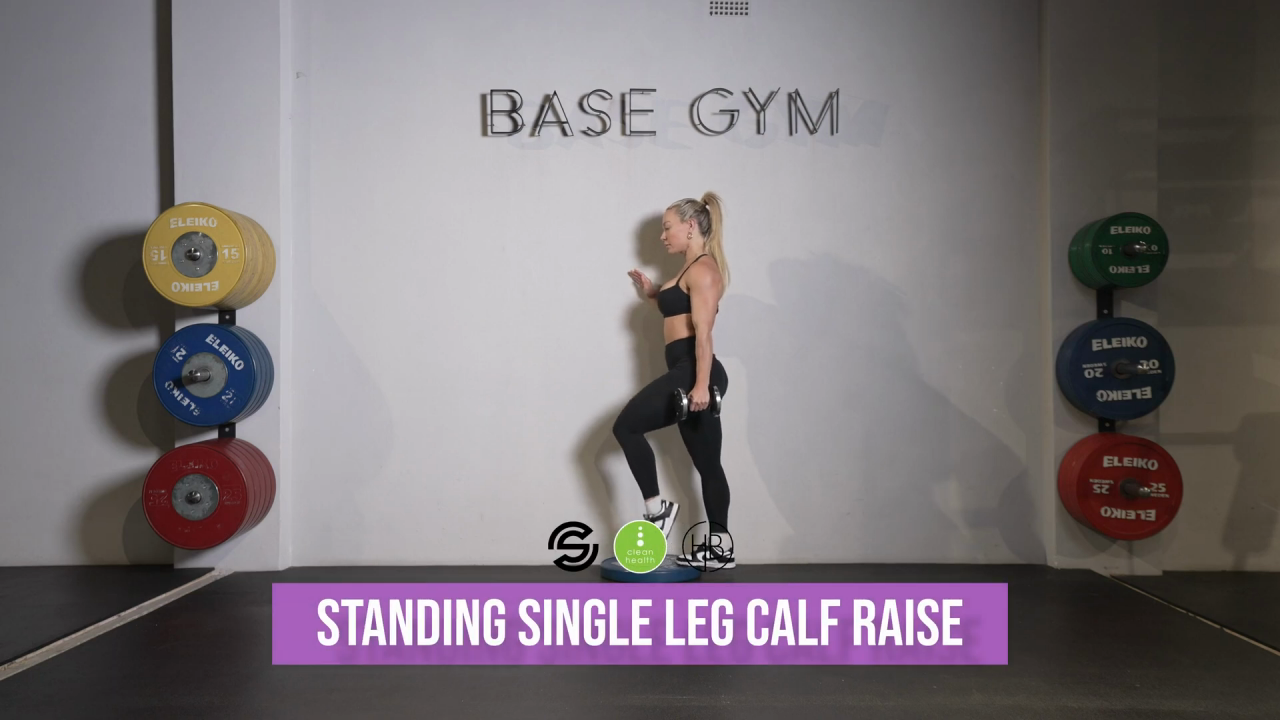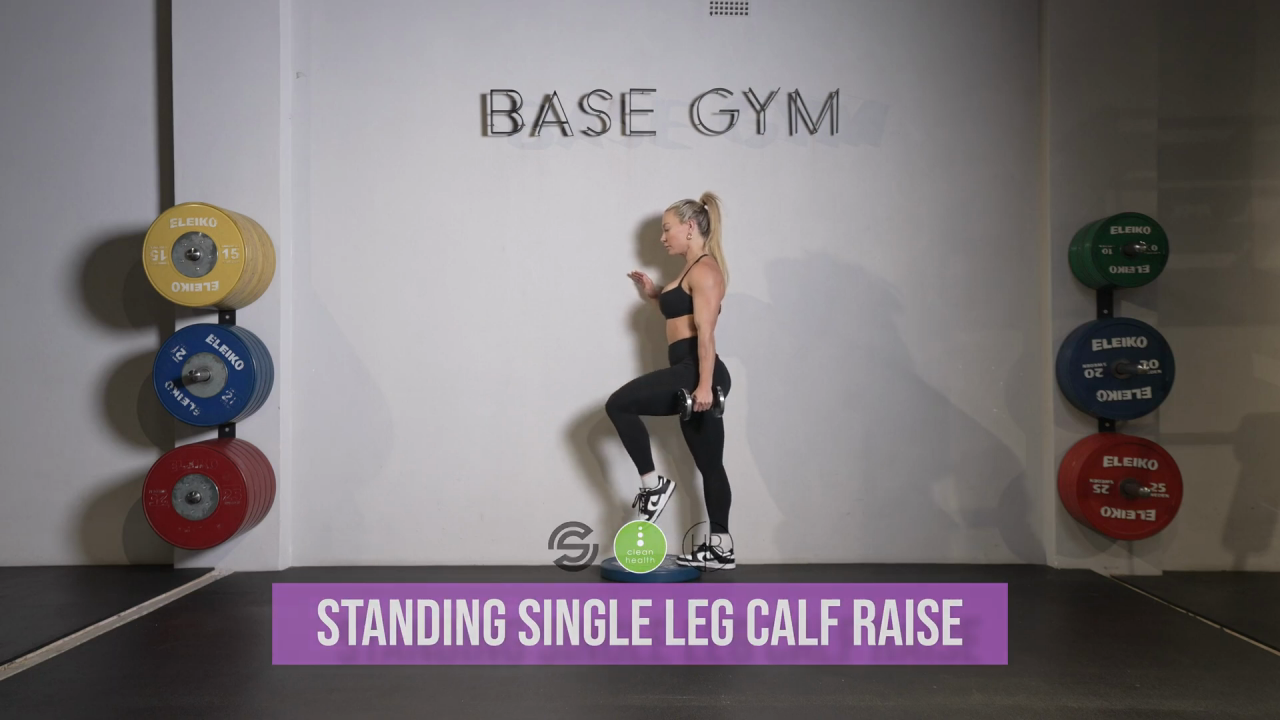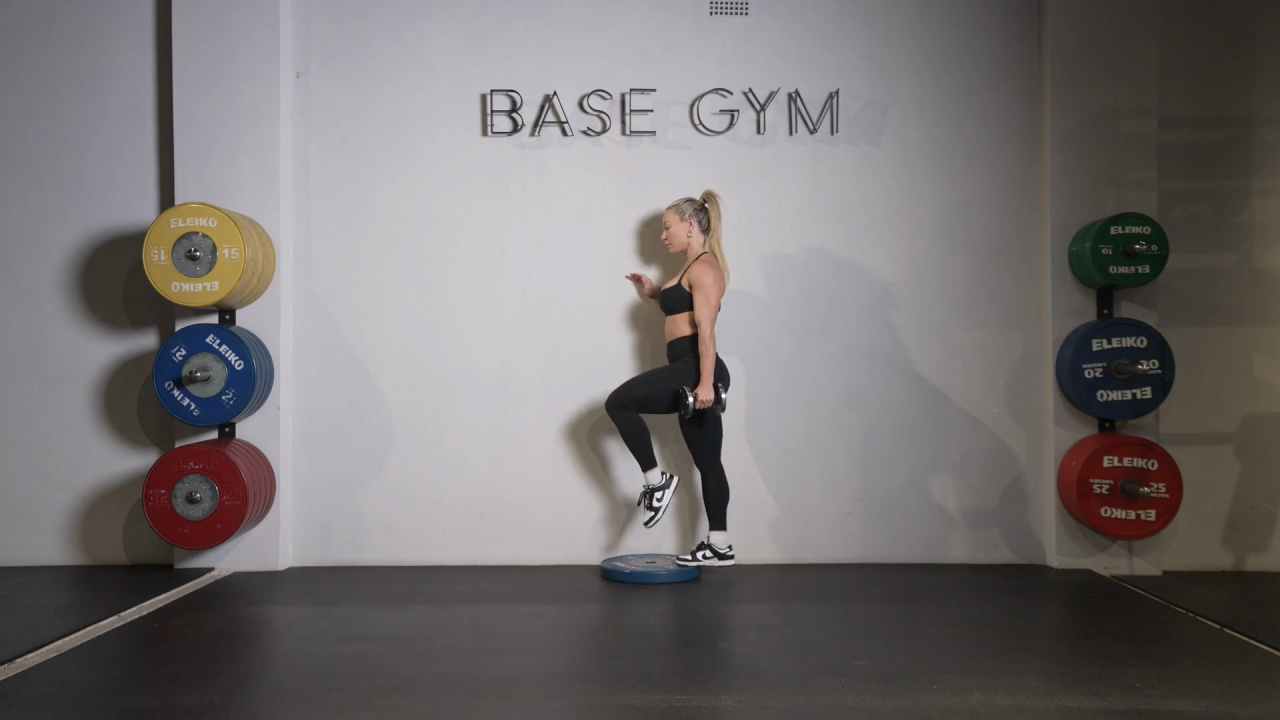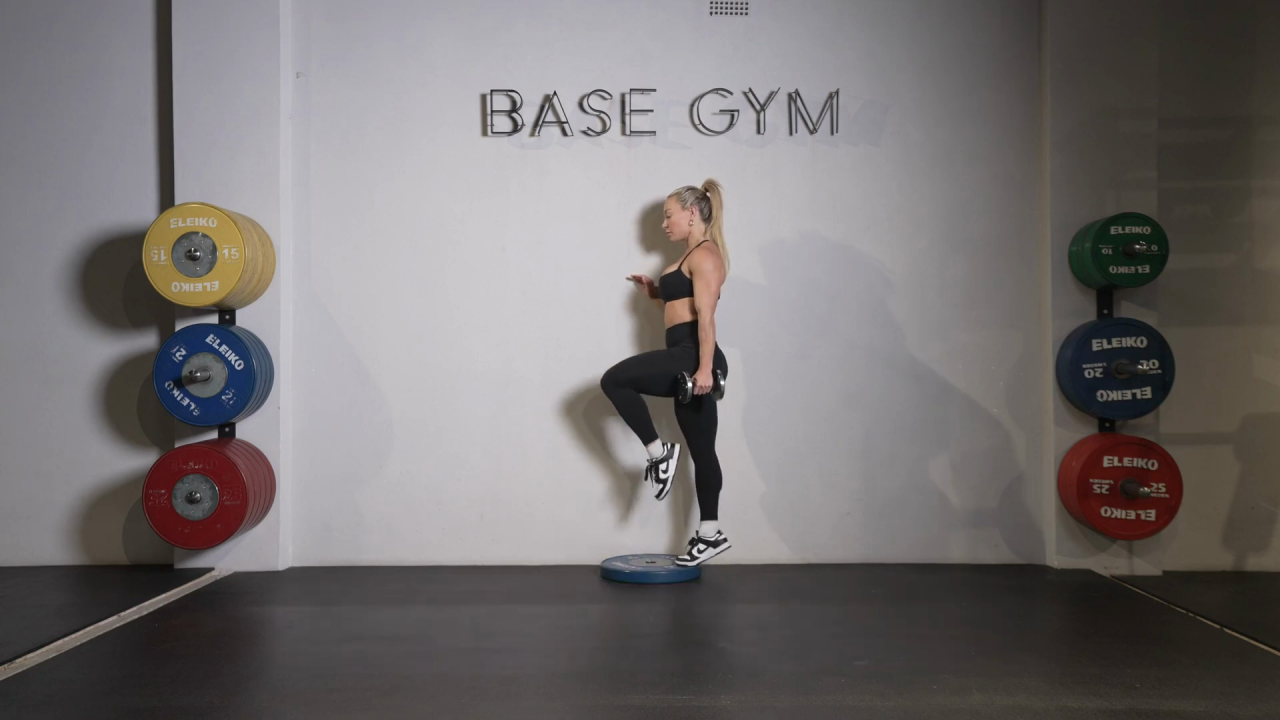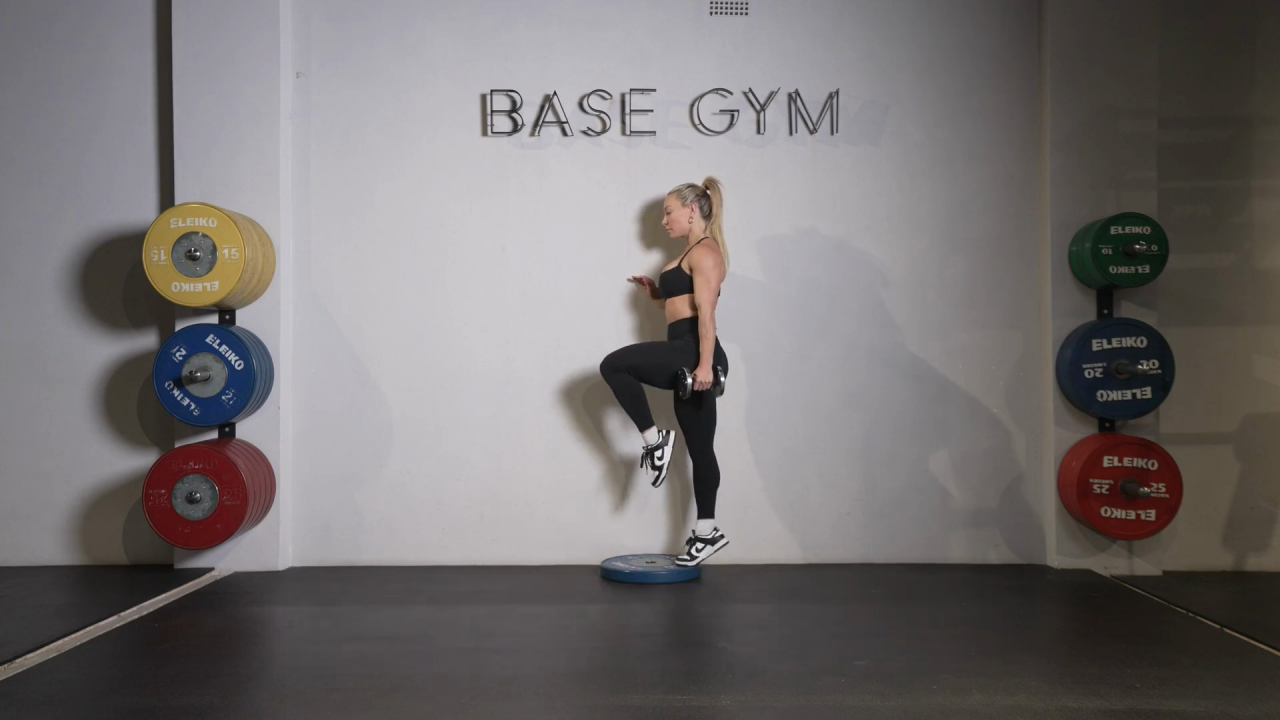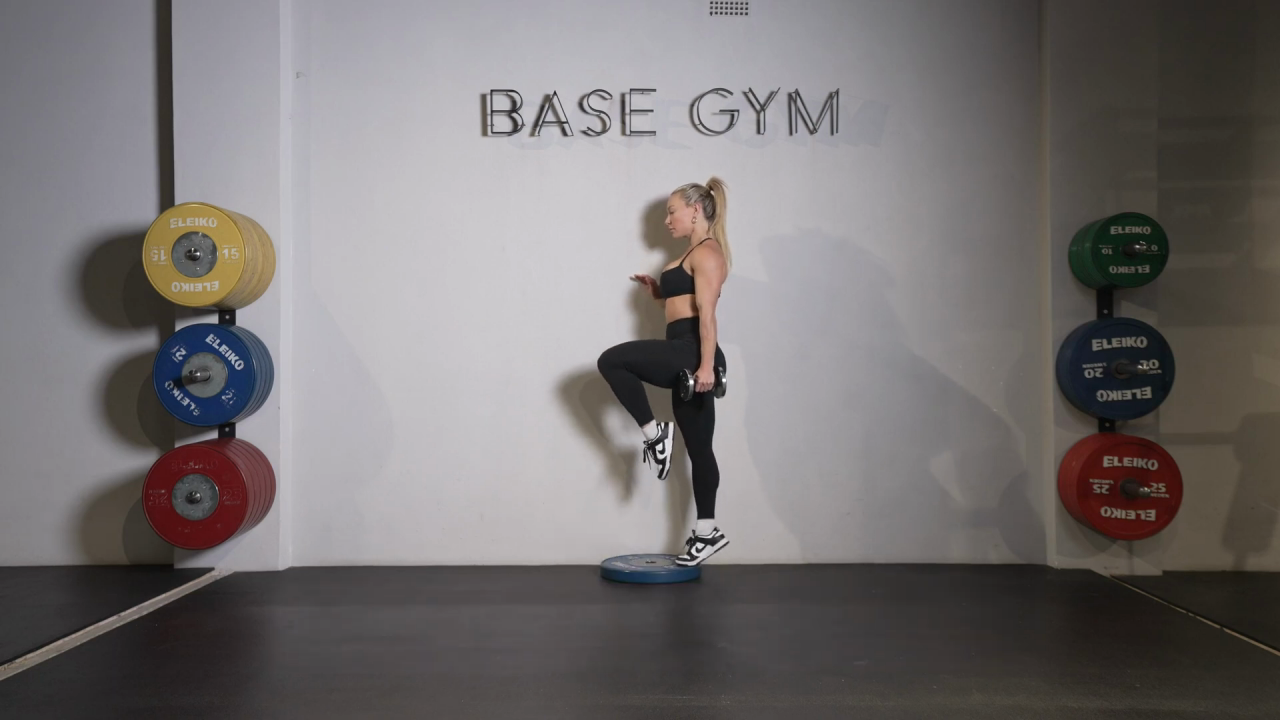
dt=0.3s
person 1, frame 1
left shoulder: (703, 269)
right shoulder: (693, 269)
left elbow: (703, 332)
left wrist: (702, 384)
right wrist: (655, 294)
left hip: (693, 372)
right hip: (689, 373)
left knee: (627, 426)
right knee: (707, 464)
left ankle: (657, 508)
right ankle: (719, 546)
person 1, frame 2
left shoulder: (704, 269)
right shoulder: (694, 270)
left elbow: (705, 333)
left wrist: (705, 385)
right wrist: (656, 294)
left hip: (696, 372)
right hip: (691, 373)
left knee: (619, 405)
right knee: (709, 464)
left ankle: (653, 484)
right ankle: (720, 547)
person 1, frame 3
left shoulder: (704, 268)
right shoulder: (694, 268)
left elbow: (706, 329)
left wrist: (706, 382)
right wrist: (656, 294)
left hip: (695, 369)
right hip: (689, 371)
left knee: (619, 402)
right knee: (707, 462)
left ankle: (656, 480)
right ankle: (719, 545)
person 1, frame 4
left shoulder: (705, 255)
right shoulder: (693, 257)
left elbow: (706, 316)
left wrist: (705, 368)
right wrist: (656, 292)
left hip: (693, 358)
right hip: (687, 359)
left knee: (615, 380)
right knee: (701, 450)
left ankle: (659, 452)
right ankle: (710, 533)
person 1, frame 5
left shoulder: (704, 251)
right shoulder: (693, 253)
left elbow: (706, 312)
left wrist: (705, 364)
right wrist: (657, 293)
left hip: (693, 353)
right hip: (686, 356)
left knee: (613, 365)
right knee: (699, 448)
left ankle: (655, 439)
right ankle: (706, 532)
person 1, frame 6
left shoulder: (707, 253)
right shoulder: (695, 254)
left elbow: (707, 314)
left wrist: (707, 365)
right wrist: (659, 291)
left hip: (691, 353)
right hip: (685, 357)
left knee: (611, 360)
right knee: (698, 447)
left ankle: (654, 433)
right ankle: (707, 532)
